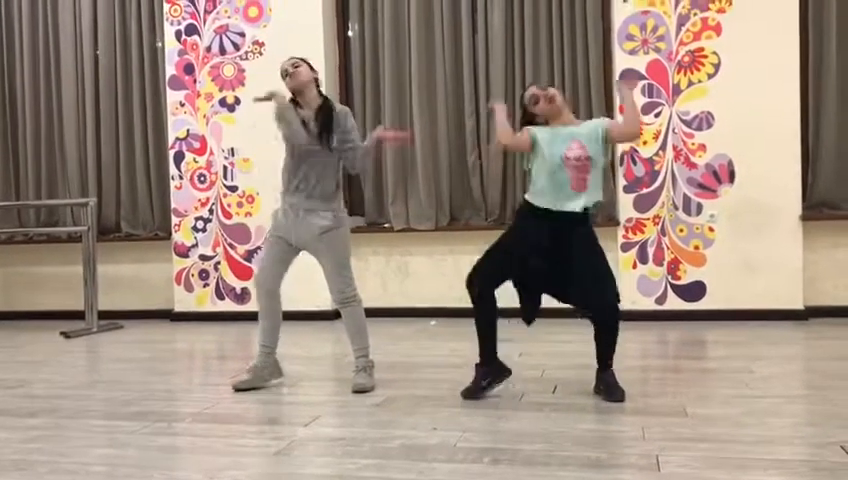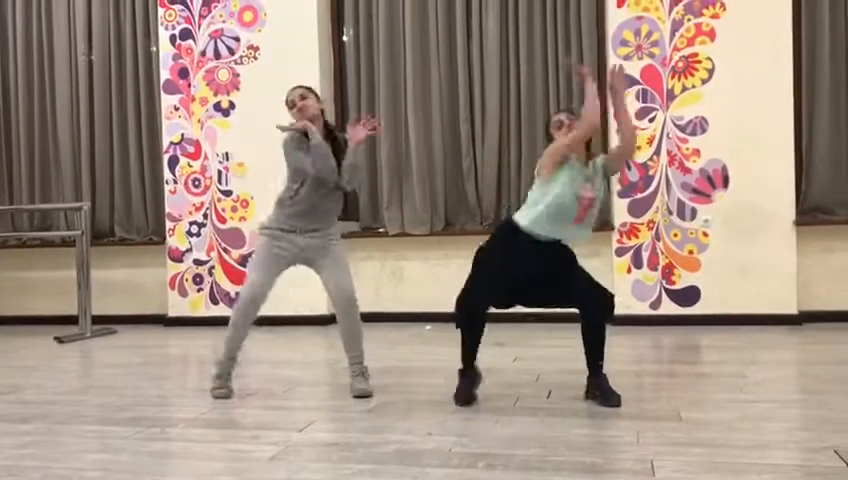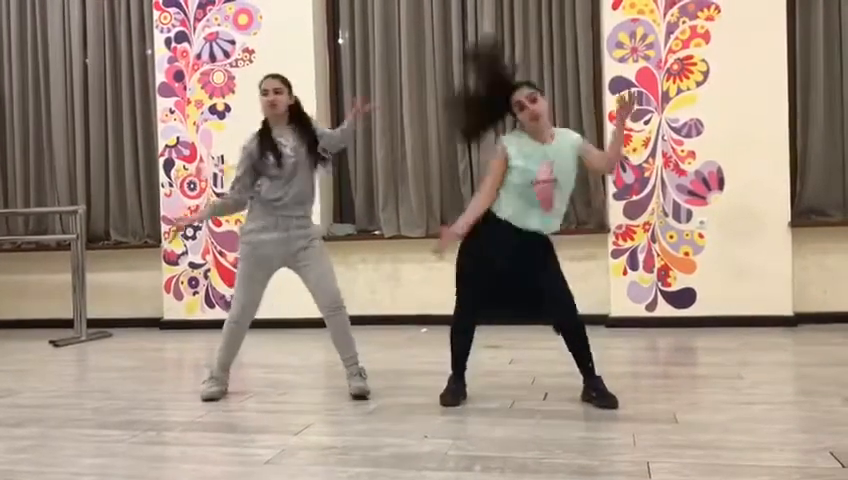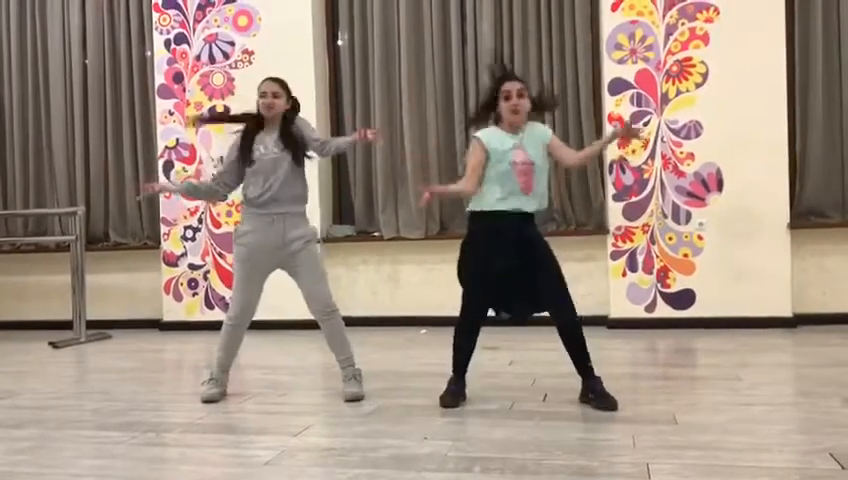
dt=0.5s
person 1, frame 1
left shoulder: (596, 128)
right shoulder: (536, 135)
left elbow: (632, 131)
right elbow: (506, 142)
left wrist: (627, 99)
right wrist: (500, 112)
left hip: (577, 227)
right hip: (535, 222)
left knee: (605, 301)
right knee: (479, 281)
left ankle: (605, 375)
right ankle: (489, 367)
person 1, frame 2
left shoulder: (599, 165)
right shoulder: (556, 154)
left elbow: (628, 149)
right elbow: (590, 125)
left wrist: (619, 96)
right wrist: (590, 84)
left hip: (553, 250)
right hip: (516, 242)
left knee: (598, 302)
right knee: (470, 305)
left ankle: (596, 379)
right ankle: (468, 372)
person 1, frame 3
left shoulder: (572, 141)
right shoulder: (508, 148)
left elbow: (606, 165)
right elbow: (485, 195)
left wrist: (620, 127)
right wrist: (459, 228)
left hip: (535, 242)
right hip: (493, 239)
left knee: (564, 313)
right knee: (468, 308)
left ankle: (592, 383)
right ankle: (457, 379)
person 1, frame 4
left shoulder: (540, 133)
right shoulder: (484, 139)
left elbow: (573, 160)
right elbow: (469, 185)
left wrist: (612, 137)
right wrist: (439, 190)
left hip: (526, 230)
right hip: (488, 231)
left knee: (562, 306)
right knee: (473, 310)
left ankle: (590, 383)
right ankle: (457, 382)
person 2, frame 1
left shoulder: (339, 115)
right shoulder: (286, 112)
left elbow: (356, 163)
right elbow: (299, 144)
left wrist: (374, 140)
right wrist: (283, 106)
left hip: (326, 217)
right hip: (289, 213)
left knee: (345, 293)
right knee: (264, 284)
left ankle: (364, 365)
right ankle: (265, 362)
person 2, frame 2
left shoulder: (339, 141)
right shoulder: (293, 141)
left elbow: (348, 182)
right elbow: (325, 172)
left wrist: (353, 145)
left hip: (322, 236)
right hip: (281, 232)
left knee: (345, 298)
right knee: (252, 294)
left ankle: (358, 371)
right ankle: (225, 366)
person 2, frame 3
left shoulder: (305, 127)
right shoulder: (255, 144)
left elbow: (333, 143)
right elbow: (238, 197)
left wrist: (352, 120)
right wrist: (203, 213)
left hip: (302, 231)
right hip: (261, 233)
left knee: (332, 303)
right knee: (242, 311)
left ankle: (355, 372)
right ankle: (218, 375)
person 2, frame 4
left shoulder: (297, 127)
right shoulder: (244, 141)
left elbow: (325, 147)
right elbow: (218, 188)
left wrist: (355, 139)
right wrist: (171, 187)
left hip: (295, 231)
right hip: (255, 233)
left knee: (325, 306)
right knee: (239, 313)
left ankle: (351, 374)
right ankle: (218, 378)
